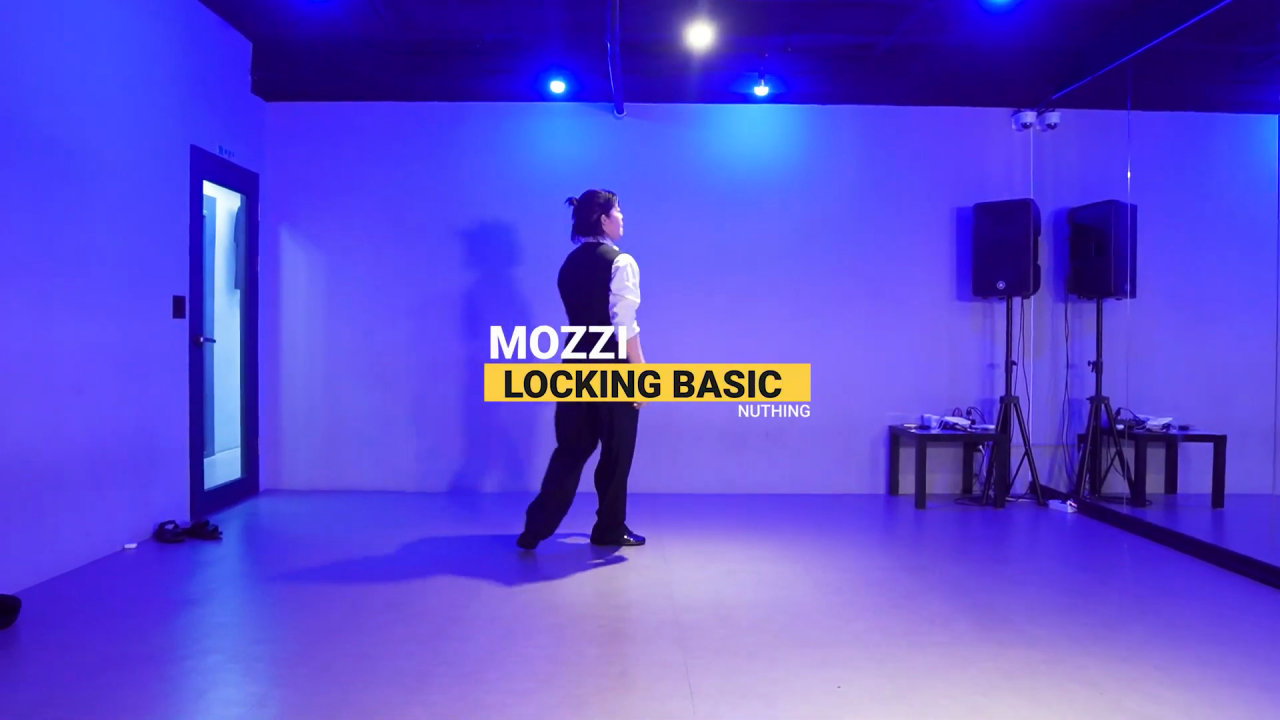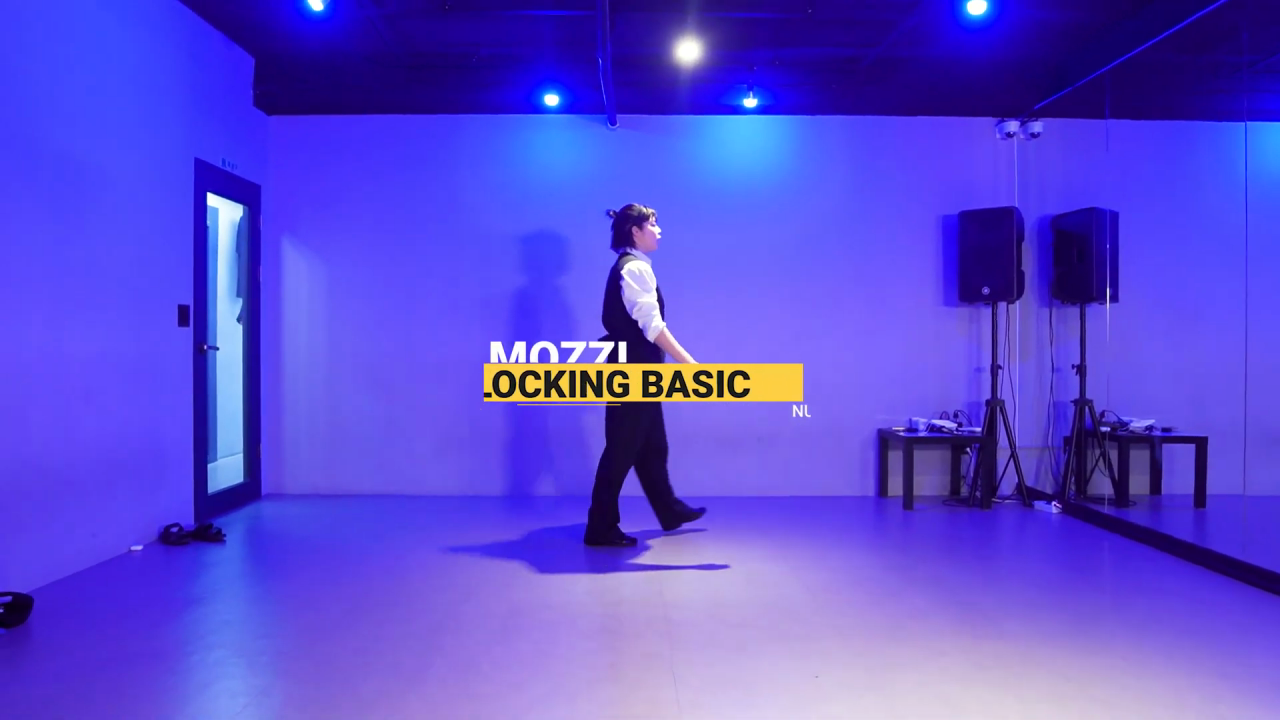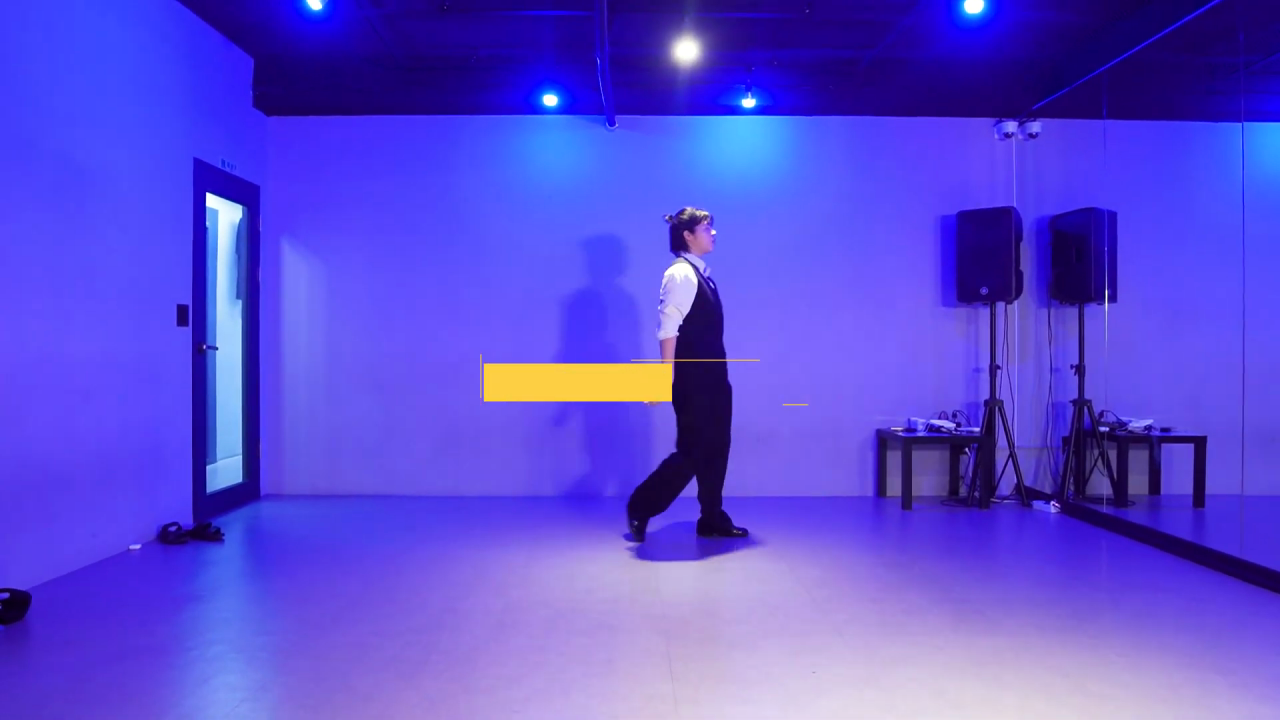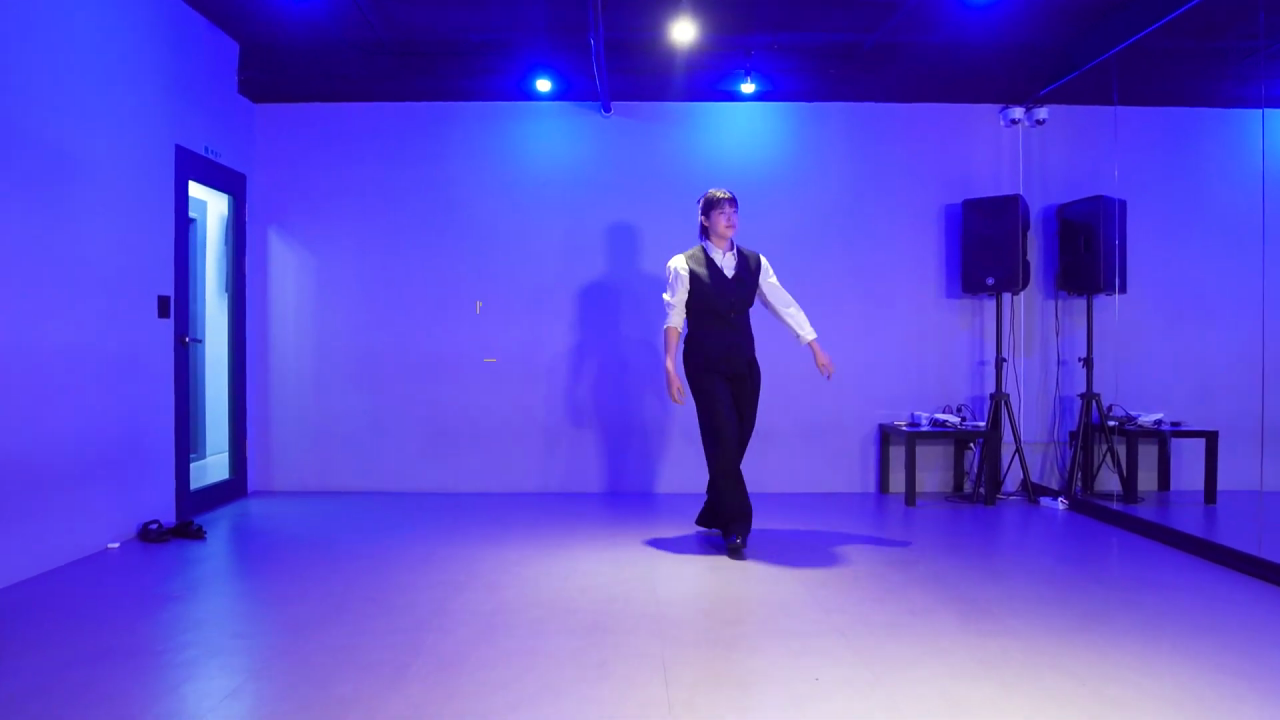
dt=0.4s
person 1, frame 1
left shoulder: (570, 264)
right shoulder: (621, 262)
right elbow: (626, 325)
left hip: (576, 365)
right hip: (612, 367)
left knee: (571, 448)
right knee: (617, 450)
left ankle: (538, 525)
right ankle: (610, 528)
person 1, frame 2
left shoulder: (626, 268)
right shoulder: (636, 269)
right elbow: (653, 327)
right wrist: (690, 364)
left hip: (631, 368)
left knee: (652, 444)
right knee: (623, 447)
left ankle: (670, 511)
right ankle: (601, 528)
person 1, frame 3
left shoulder: (701, 275)
right shoulder: (681, 274)
right elbow: (668, 330)
right wrist: (667, 378)
left hip: (711, 374)
right hip: (693, 376)
left knee: (716, 447)
right knee: (694, 450)
left ankle: (713, 519)
right ankle: (642, 506)
person 1, frame 4
left shoulder: (754, 262)
right shoulder: (684, 264)
left elbow: (784, 304)
right elbow: (673, 320)
left wrist: (815, 345)
right wrist: (671, 367)
left hip: (744, 363)
right hip: (706, 365)
left knee: (737, 442)
right knee: (722, 440)
left ankle: (718, 514)
right ankle: (735, 523)
